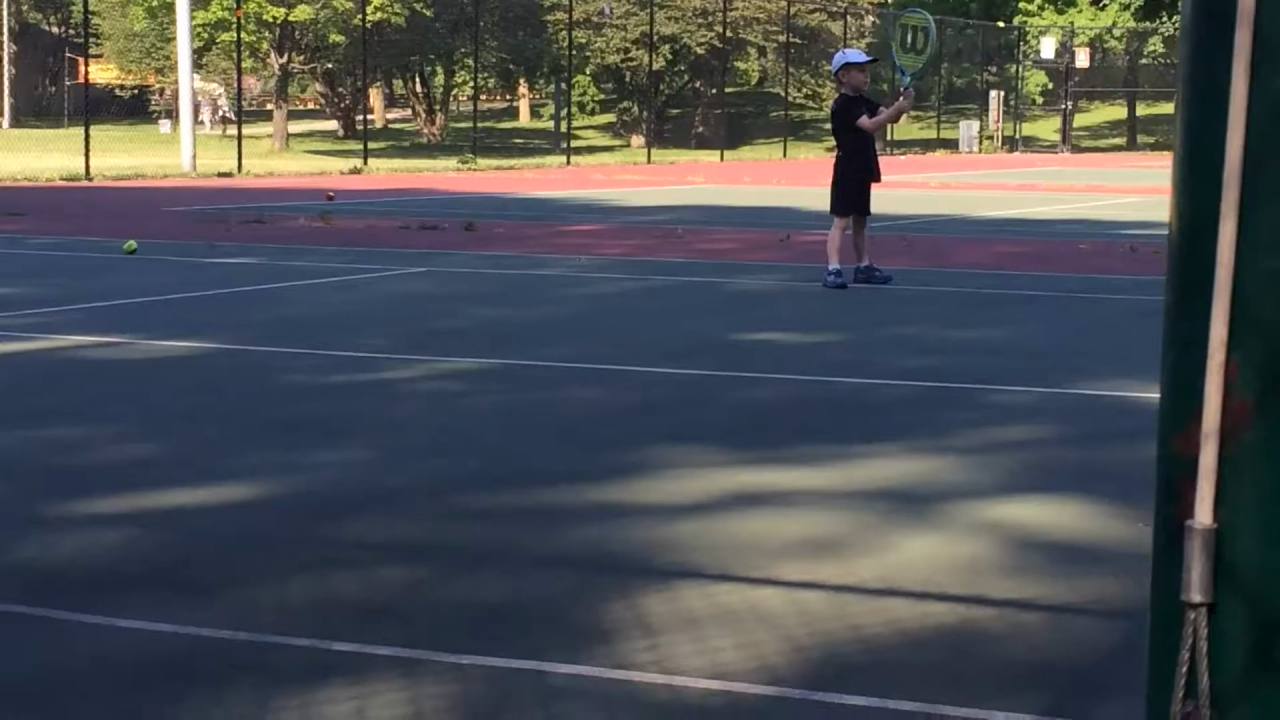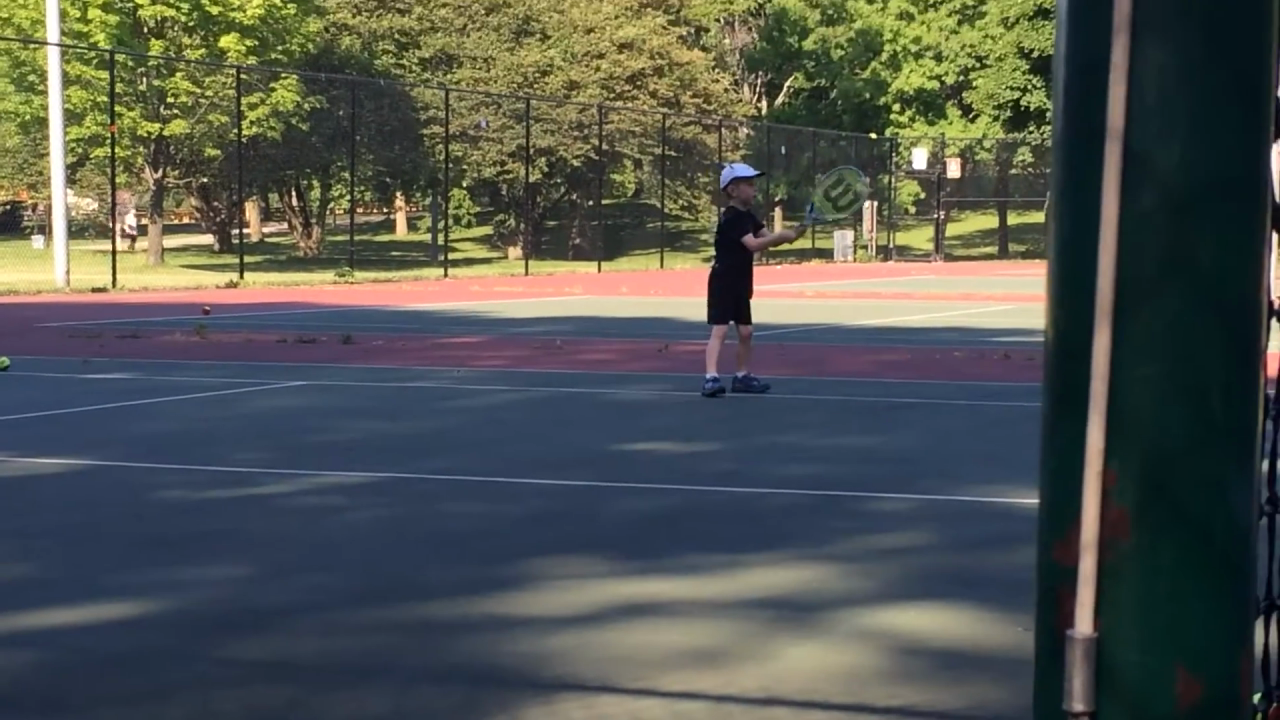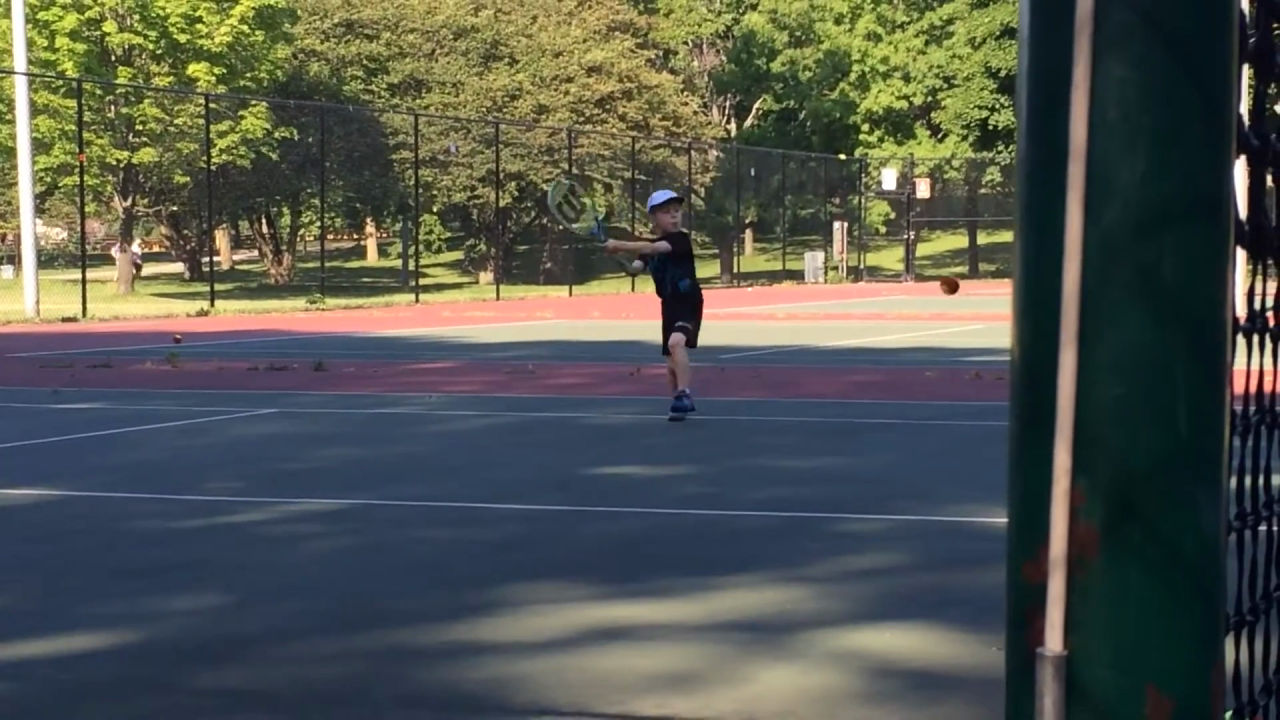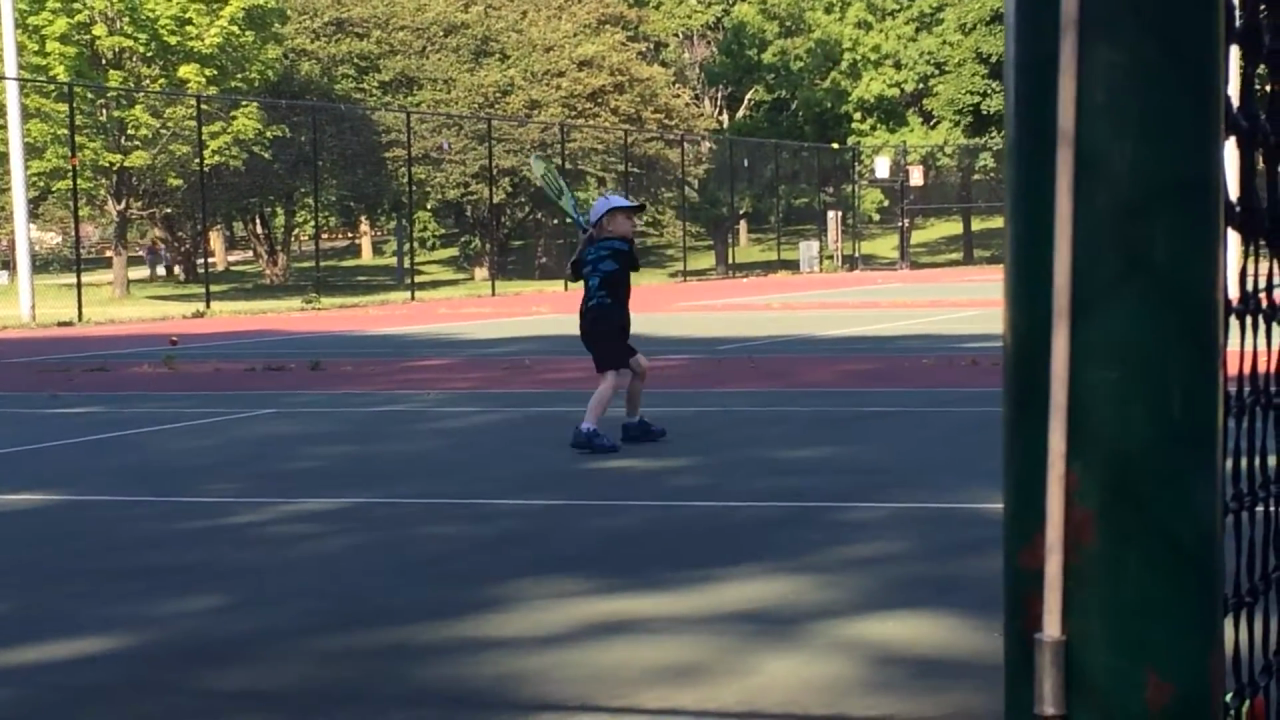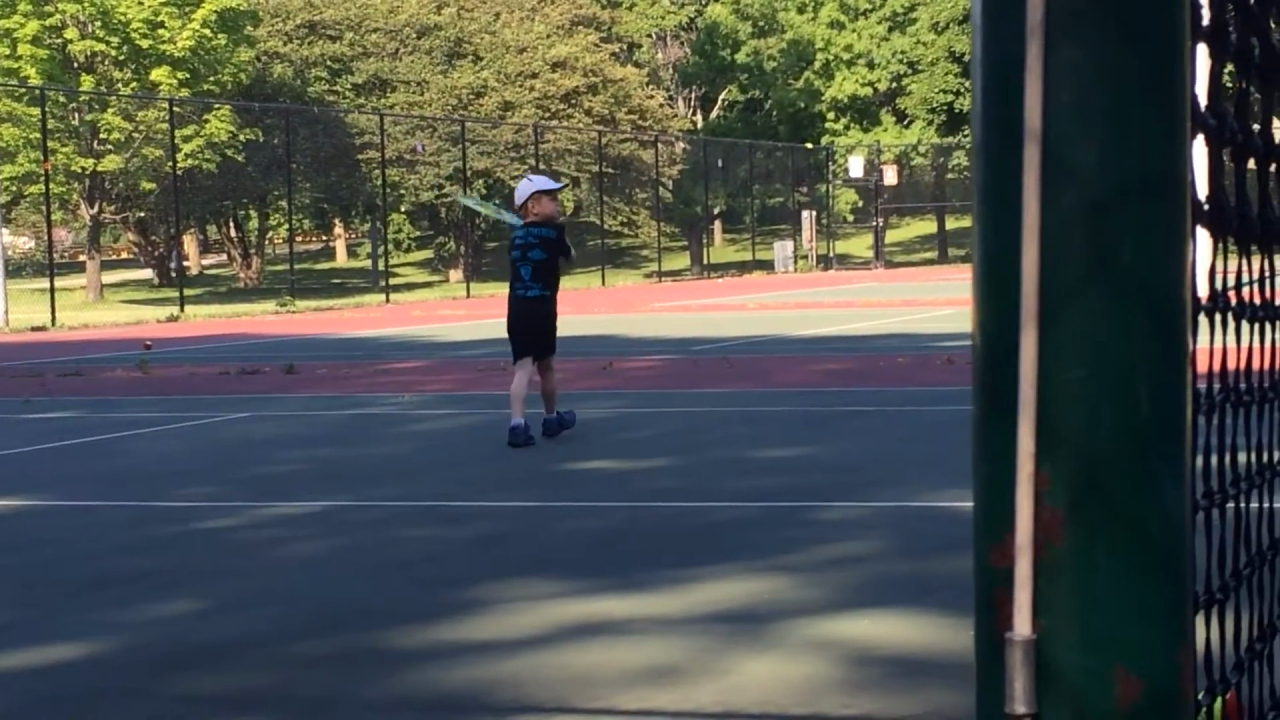
dt=1s
person 1, frame 1
left shoulder: (863, 101)
right shoulder: (843, 105)
left elbow: (890, 117)
right elbow: (870, 125)
left wrist: (901, 105)
right wrist: (897, 108)
left hip: (863, 172)
right hip: (847, 171)
left knee: (860, 221)
right knee: (842, 221)
left ankle: (863, 266)
right ankle: (833, 270)
person 1, frame 2
left shoulder: (747, 216)
right shoulder: (732, 218)
left elbow: (768, 237)
right elbow: (753, 244)
left wrist: (788, 235)
right wrist: (782, 236)
left hip: (739, 285)
right hip: (723, 283)
left knee: (745, 331)
right knee: (720, 330)
left ankle: (742, 376)
right ankle: (711, 378)
person 1, frame 3
left shoulder: (681, 239)
right shoulder: (649, 250)
left elbow: (653, 247)
right elbow: (633, 268)
left wrist: (620, 246)
right wrist: (619, 254)
left hip: (689, 305)
right hip: (670, 307)
left knee: (676, 342)
right knee: (673, 365)
left ankle: (683, 395)
right ankle: (682, 400)
person 1, frame 4
left shoulder: (587, 252)
right shoulder: (622, 247)
left elbow: (573, 273)
right elbow: (633, 265)
left wrist: (584, 243)
left hip: (595, 324)
right hip: (604, 326)
left knee: (641, 367)
right knee: (611, 379)
left ankle: (634, 423)
right ankle: (587, 431)
person 1, frame 5
left shoulder: (516, 236)
right shoulder: (553, 232)
right elbow: (570, 256)
left hip: (517, 310)
right hip: (542, 310)
left knee: (523, 370)
right knee: (545, 367)
left ankle: (518, 425)
right ankle: (551, 419)
